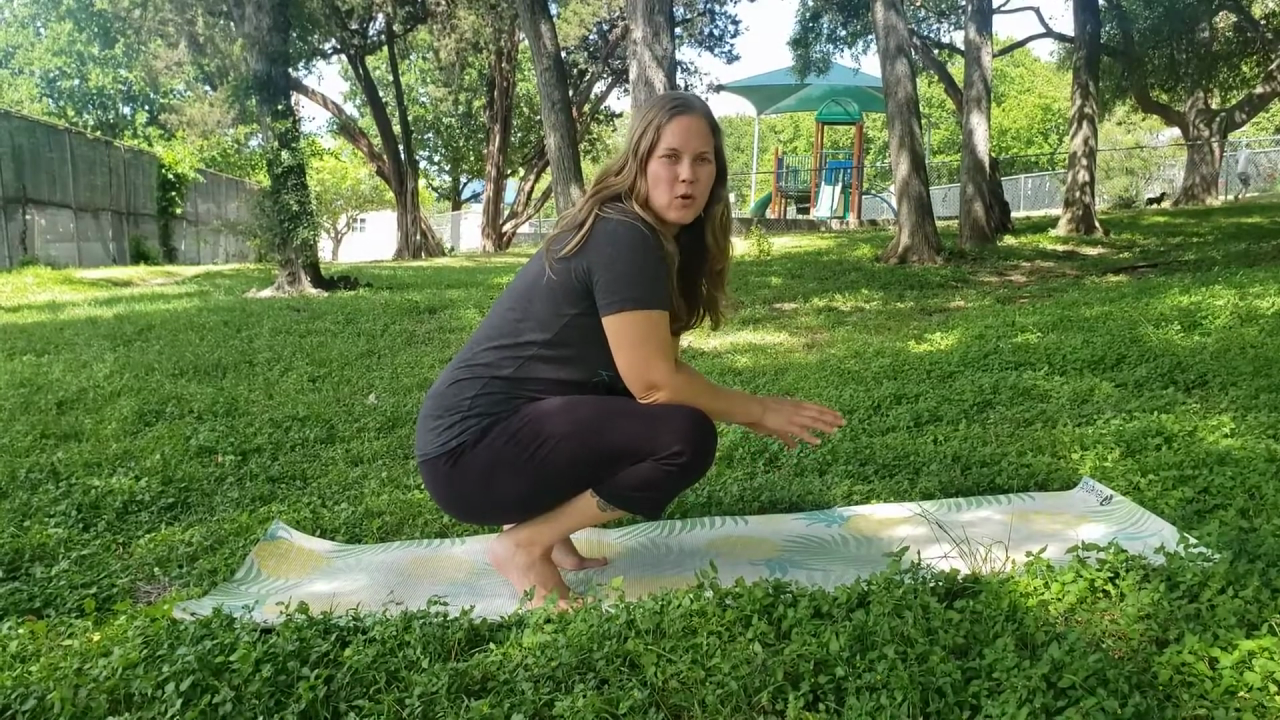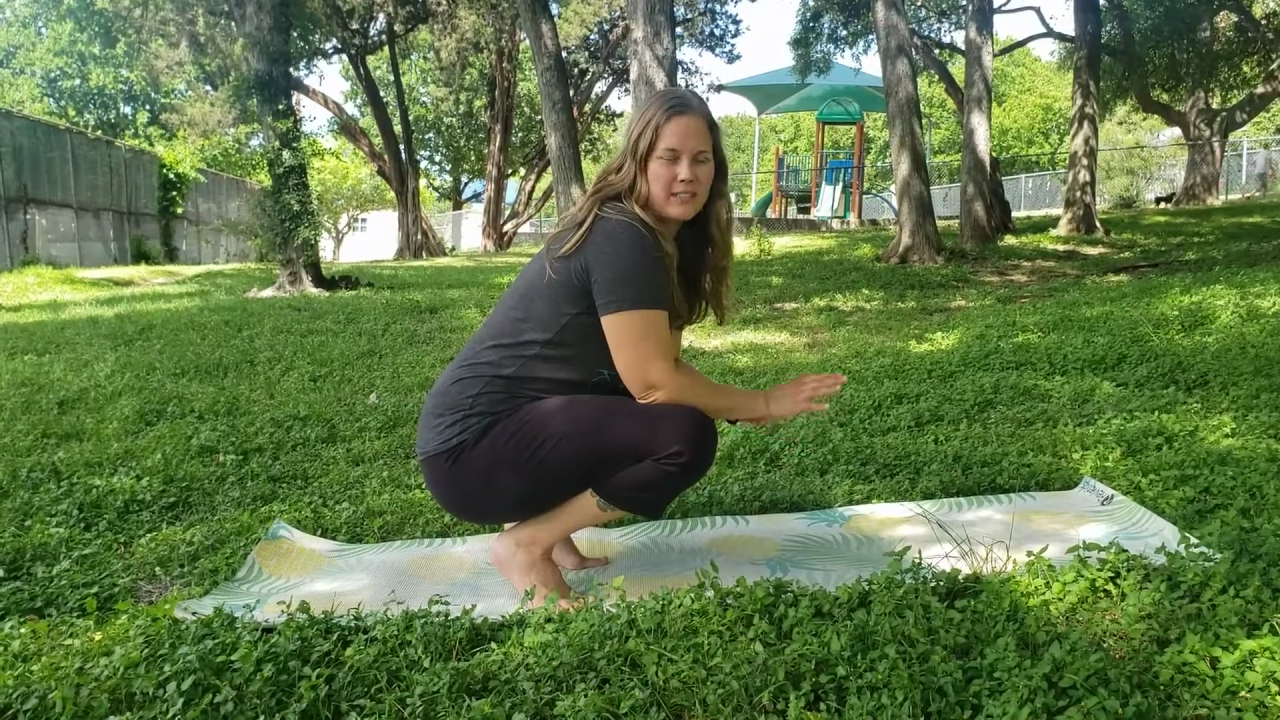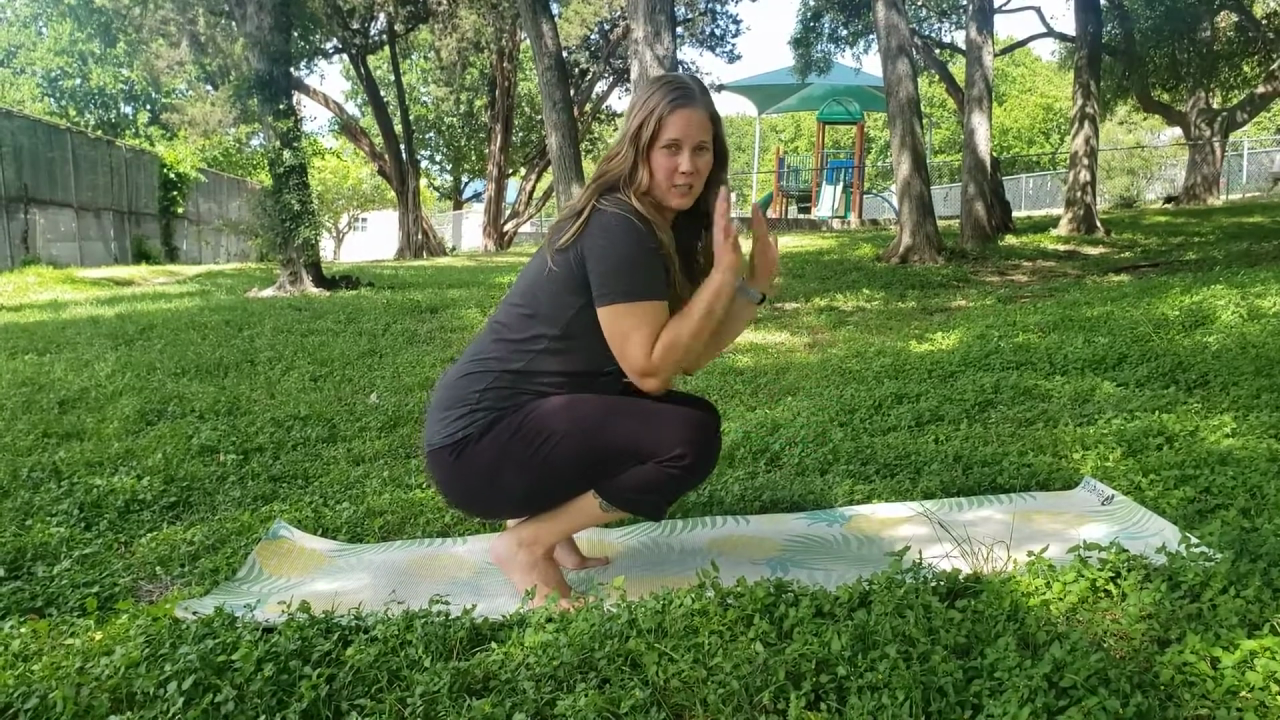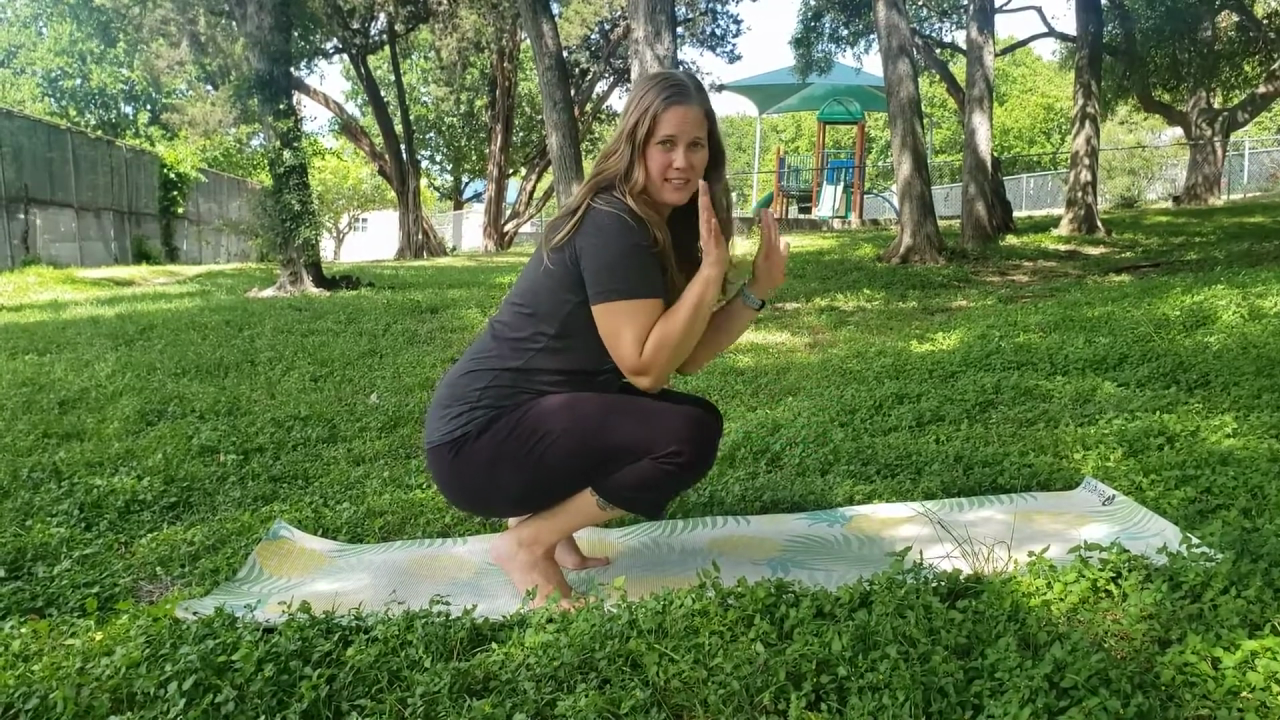
dt=0.4s
person 1, frame 1
left shoulder: (660, 238)
right shoulder: (622, 238)
left elbow: (661, 365)
right elbow: (655, 383)
left wrist: (747, 410)
right wrist: (759, 410)
left hip: (523, 423)
right hip: (470, 448)
left knee: (680, 410)
right knee: (686, 438)
left ankle: (539, 518)
right ankle: (524, 543)
person 1, frame 2
left shoulder: (666, 238)
right shoulder: (621, 238)
left elbow: (662, 367)
right elbow: (653, 383)
left wrist: (747, 406)
right wrist: (763, 402)
left hip: (527, 422)
right hip: (472, 447)
left knee: (688, 411)
right knee: (686, 438)
left ankle: (539, 517)
right ankle: (526, 544)
person 1, frame 3
left shoulder: (667, 227)
right shoulder: (618, 228)
left elbow: (686, 357)
right elbow: (651, 369)
left wrist: (754, 281)
right wrist: (724, 275)
left hip: (532, 417)
right hip: (478, 441)
left knee: (693, 415)
right knee: (691, 439)
left ankle: (541, 515)
right ankle: (527, 542)
person 1, frame 4
left shoulder: (665, 226)
right shoulder: (612, 227)
left elbow: (686, 357)
right elbow: (646, 368)
left wrist: (758, 288)
right wrist: (712, 270)
left hip: (538, 417)
right hip: (477, 439)
left knee: (697, 418)
right knee: (687, 436)
left ankle: (541, 515)
right ankle: (527, 542)
